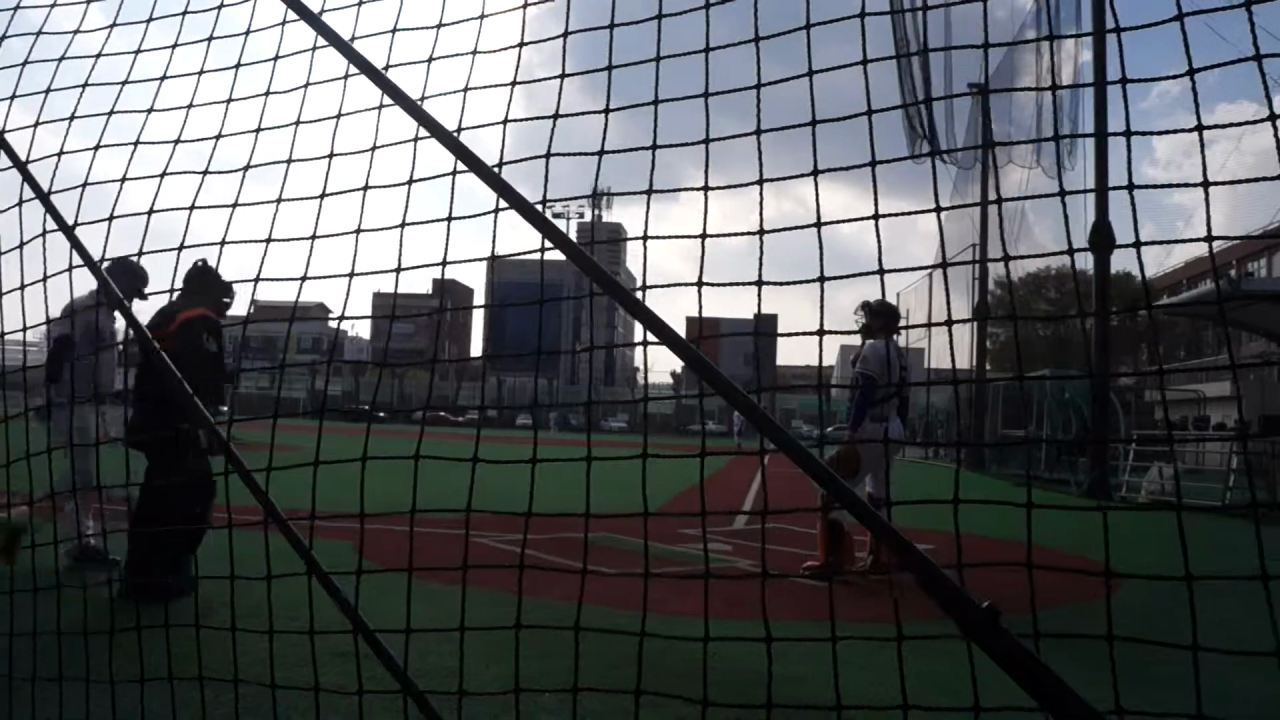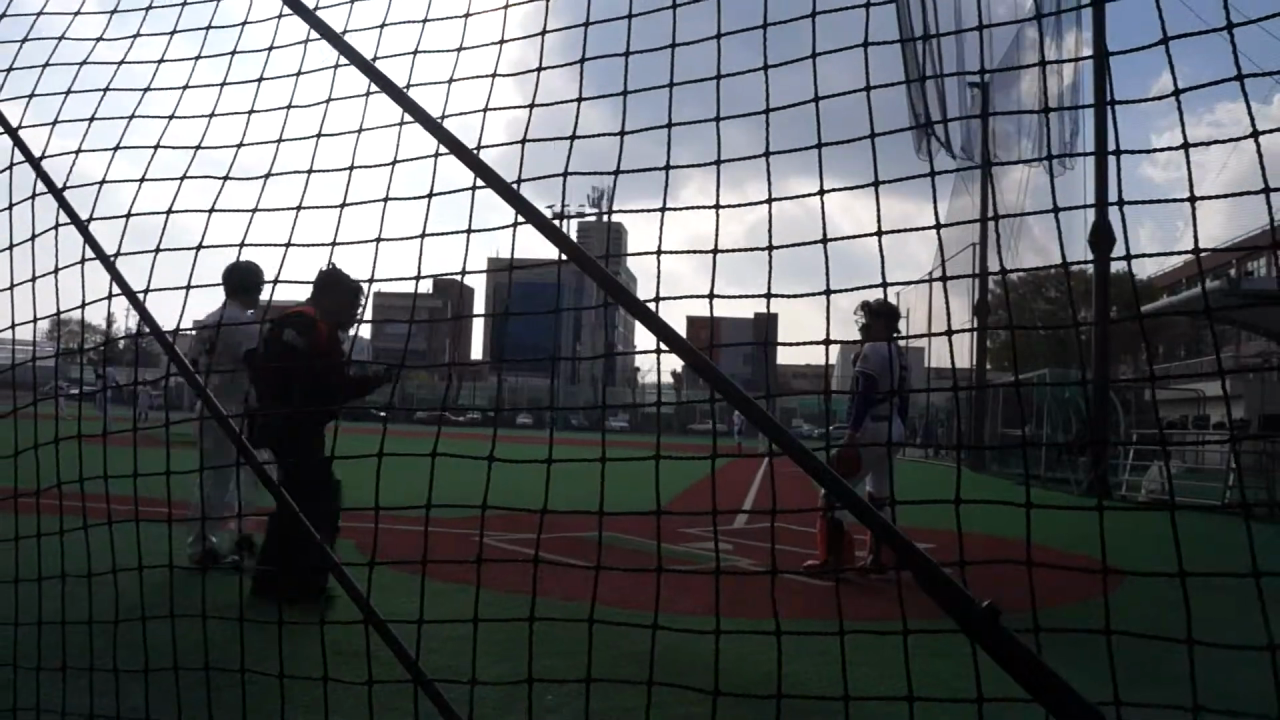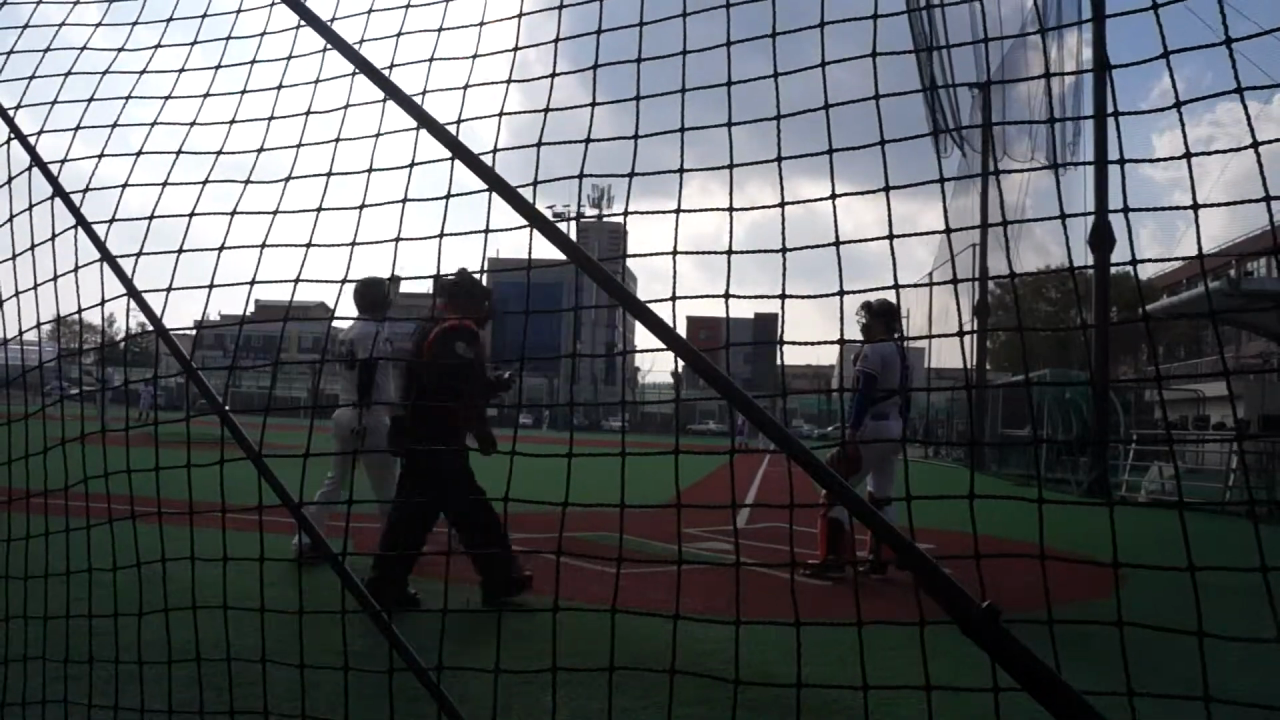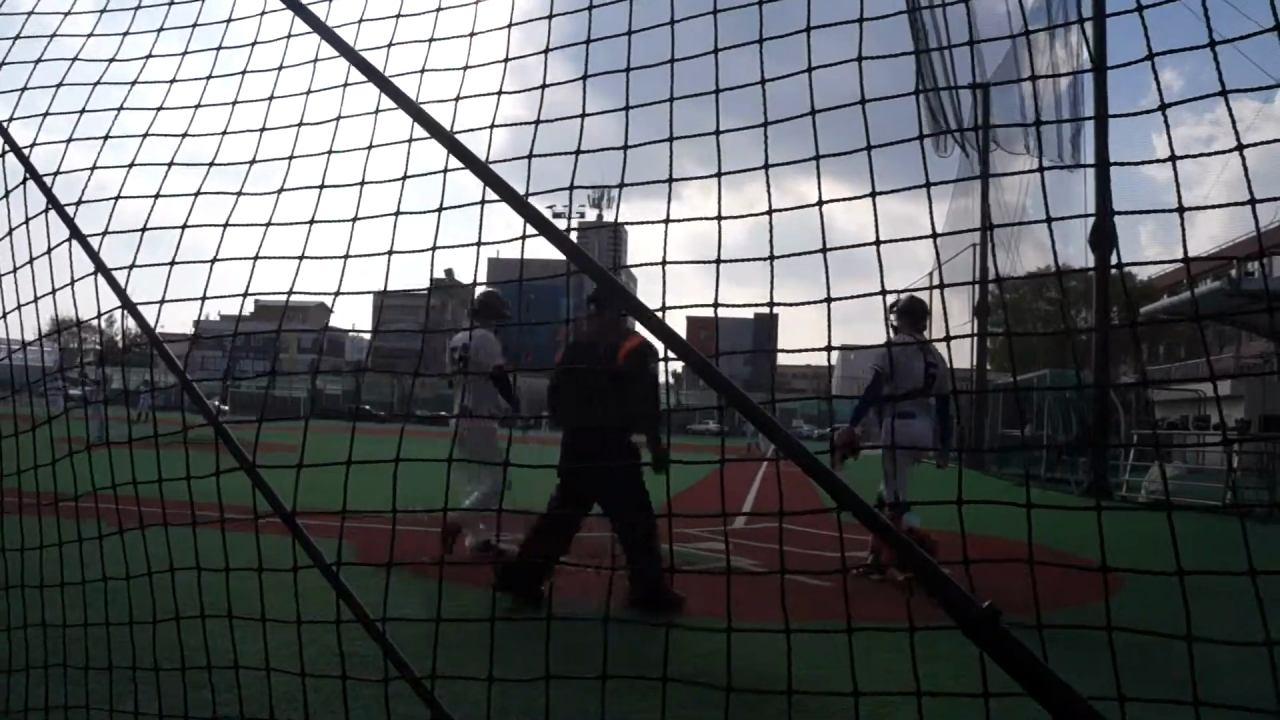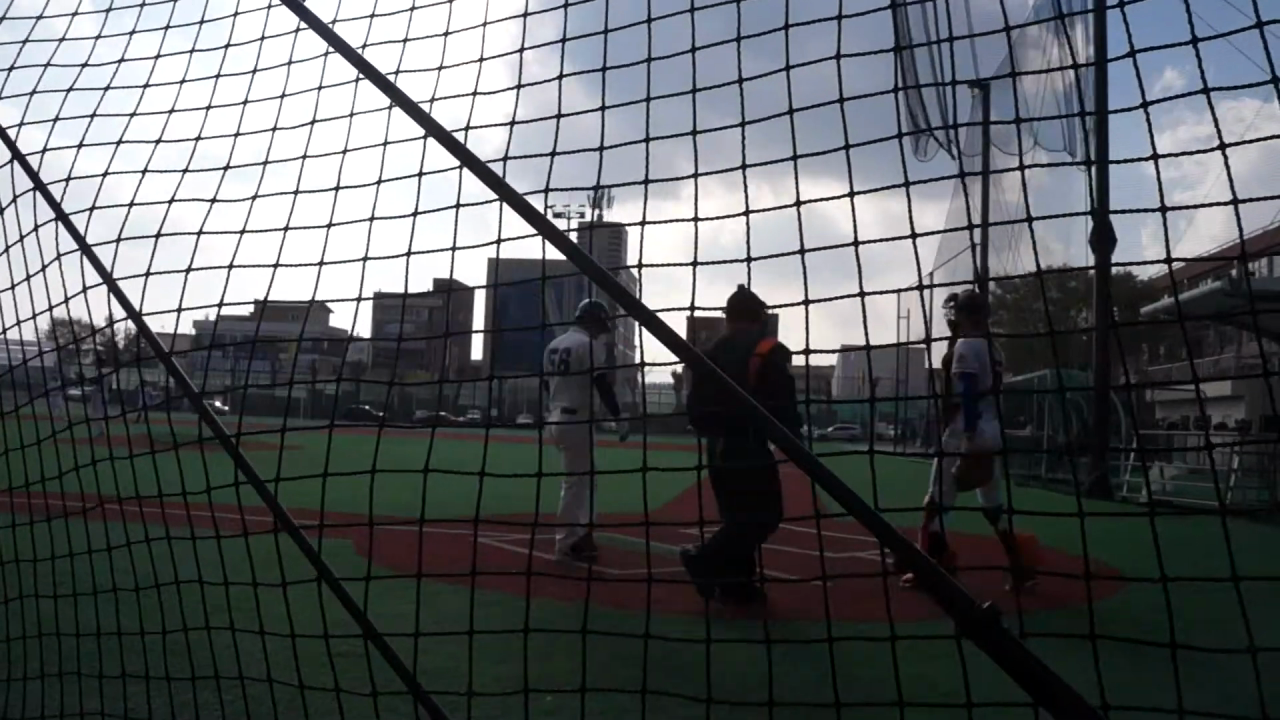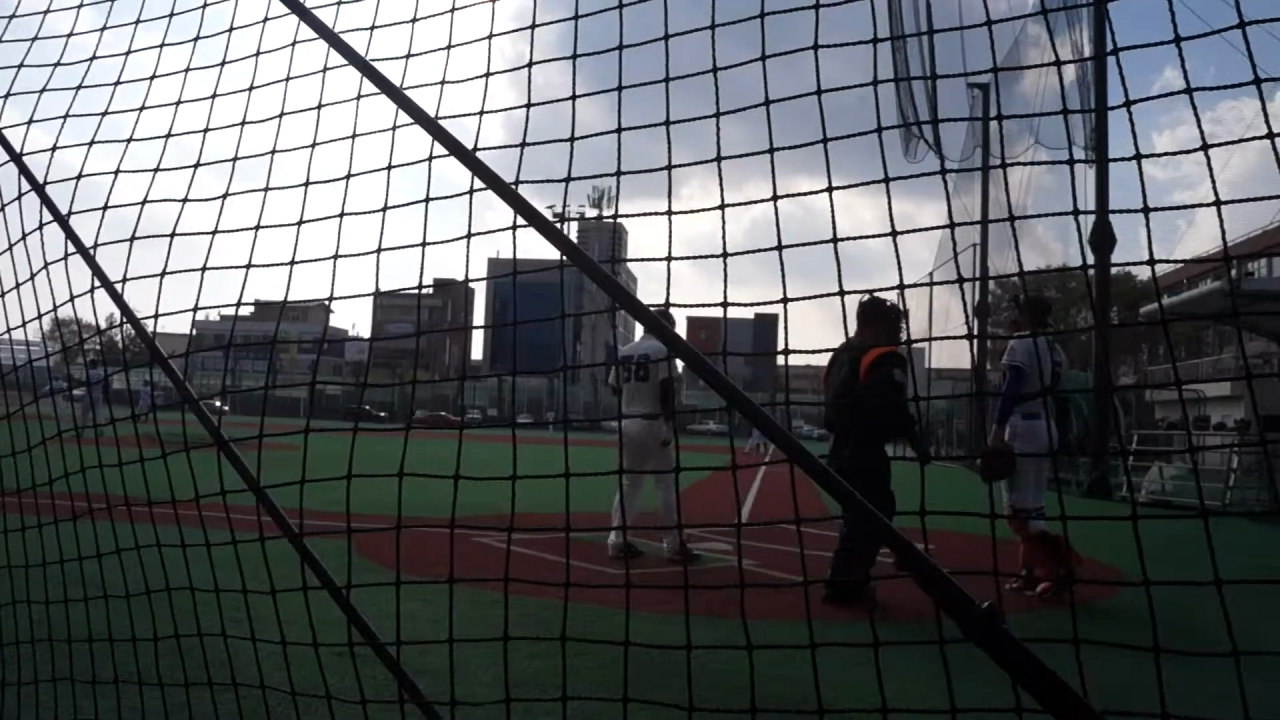
dt=0.7s
person 1, frame 1
left shoulder: (164, 317)
right shoulder: (200, 323)
right elbow: (199, 382)
left wrist: (220, 375)
right wrist: (209, 430)
left hip: (155, 421)
right hip: (175, 426)
left knee: (193, 493)
right knee: (164, 501)
left ankle: (171, 569)
right ankle: (142, 576)
person 1, frame 2
left shoulder: (322, 329)
right shoulder: (300, 322)
left elbow: (336, 385)
right elbow: (273, 374)
left wrist: (374, 379)
right wrist: (276, 420)
left hip: (303, 429)
right hip: (292, 429)
left knee: (302, 502)
right knee: (320, 499)
left ankle: (273, 575)
right ankle: (305, 578)
person 1, frame 3
left shoulder: (435, 331)
right shoulder: (459, 334)
right elbow: (456, 388)
left wrist: (496, 385)
right wrist: (479, 428)
left hip: (425, 435)
right hip: (438, 438)
left knee: (472, 507)
right knee: (417, 512)
left ankle: (501, 579)
right ankle: (387, 583)
person 1, frame 4
left shoulder: (574, 347)
right shoulder: (635, 347)
left elbow: (556, 398)
right elbow: (643, 400)
right wrist: (655, 443)
left hip: (575, 444)
right hip: (610, 446)
left knee: (561, 516)
right knee: (635, 517)
left ankle: (521, 576)
right ankle: (649, 589)
person 1, frame 5
left shoulder: (710, 353)
right shoulder: (770, 351)
left elbow: (694, 407)
right elbow: (783, 403)
right wrist: (795, 436)
left hip: (718, 447)
right hip: (751, 447)
left knee: (735, 515)
right knee: (764, 513)
left ankle: (735, 582)
right ankle: (705, 561)
person 1, frame 6
left shoulder: (842, 355)
right shoulder: (885, 357)
right elbow: (894, 409)
right wrist: (915, 442)
left hip: (846, 445)
right hip: (868, 449)
left knee: (877, 511)
right knee: (868, 518)
left ankle: (849, 580)
right ankle: (844, 585)
person 2, frame 1
left shoulder: (873, 348)
right shoulder: (899, 354)
left elbow: (863, 395)
right elbow: (903, 399)
left wrist: (850, 435)
left hip: (872, 430)
right hip: (893, 430)
right knee: (880, 497)
left ankle: (833, 559)
right ankle: (878, 559)
person 2, frame 2
left shoulder: (873, 348)
right shoulder: (899, 354)
left elbow: (864, 395)
right elbow: (904, 399)
left wrist: (851, 434)
left hip: (872, 429)
right hip: (894, 430)
right knee: (881, 496)
left ankle: (834, 558)
right ankle: (879, 558)
person 2, frame 3
left shoulder: (873, 348)
right shoulder: (901, 353)
left elbow: (864, 394)
left wrist: (851, 432)
left hip: (873, 428)
right hip: (894, 429)
right knee: (882, 497)
left ankle: (834, 558)
right ankle: (878, 558)
person 2, frame 4
left shoulder: (893, 347)
right shoulder: (936, 356)
left elbow: (873, 390)
right elbow: (943, 405)
left wrist: (852, 425)
right wrist: (943, 445)
left hip: (899, 428)
right hip: (924, 430)
left knee: (895, 501)
right knee: (891, 497)
right ankle: (879, 559)
person 2, frame 5
left shoulder: (964, 347)
right shoulder: (991, 348)
left elbow: (968, 395)
left wrist: (969, 437)
left hip: (967, 429)
right hip: (991, 430)
left knee: (938, 502)
right knee: (993, 504)
right ankle: (1021, 569)
person 2, frame 6
left shoulder: (1021, 343)
right shoulder: (1054, 350)
left elbow: (1011, 389)
right elbow: (1056, 393)
left wrist: (997, 429)
left hip: (1023, 426)
right hip: (1047, 427)
left knee: (1019, 509)
right knee: (1033, 504)
left ankle: (1059, 569)
right ankle: (1032, 574)
person 3, frame 1
left shoulder: (107, 315)
right shoulder: (79, 310)
right elbow: (57, 352)
left wrist: (104, 403)
right wrist: (53, 395)
left hip: (92, 405)
right hip: (73, 405)
left knee: (85, 476)
right knee: (81, 475)
left ankle: (84, 541)
person 3, frame 2
left shoulder: (207, 321)
right shoulder: (244, 320)
left elbow: (195, 365)
right hip: (229, 408)
left knee: (225, 475)
right knee: (218, 478)
left ankle: (240, 537)
right ankle: (202, 547)
person 3, frame 3
left shoulder: (347, 334)
right shoulder: (374, 332)
right elbow: (367, 375)
right wrist: (362, 416)
left hip: (343, 415)
right hip: (370, 416)
left knee: (335, 483)
right knee: (387, 483)
left ankle: (307, 539)
person 3, frame 4
left shoulder: (456, 341)
right shoulder: (486, 338)
right elbow: (499, 378)
right wrist: (518, 409)
left hip: (460, 419)
right hip: (479, 421)
left knee: (473, 482)
right knee: (496, 480)
left ankle: (478, 538)
right ankle: (456, 521)
person 3, frame 5
left shoulder: (554, 345)
right shoulder: (589, 345)
left elbow: (547, 383)
right elbow: (602, 384)
right wrist: (619, 419)
left hip: (556, 420)
right hip: (577, 421)
left knee: (582, 481)
right knee: (574, 484)
left ankle: (581, 534)
right ankle: (566, 542)
person 3, frame 6
left shoulder: (625, 352)
right shoulder: (661, 350)
left elbow: (616, 389)
right elbow: (667, 389)
right wrist: (669, 423)
left hip: (627, 425)
right hip: (652, 424)
left knee: (629, 485)
right knee: (667, 485)
left ankle: (618, 541)
right ankle: (674, 545)
